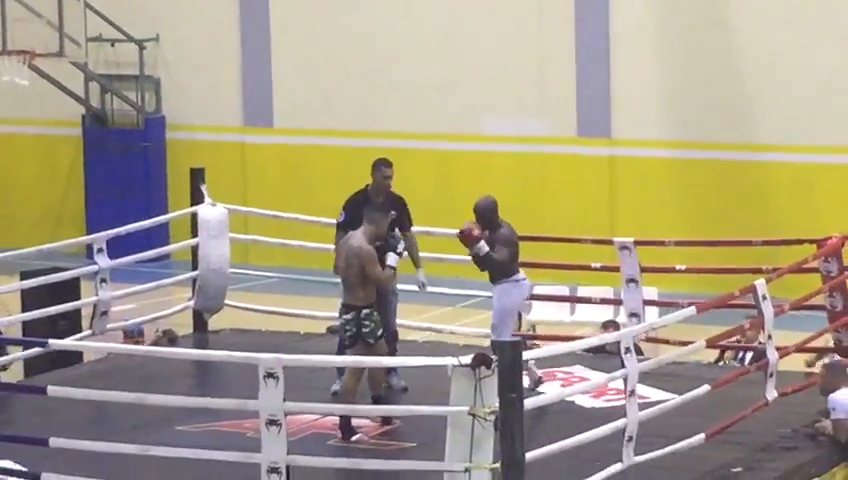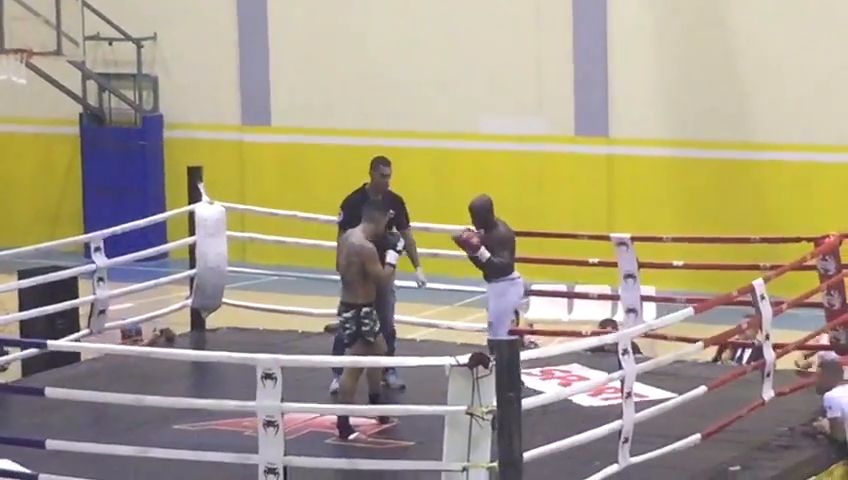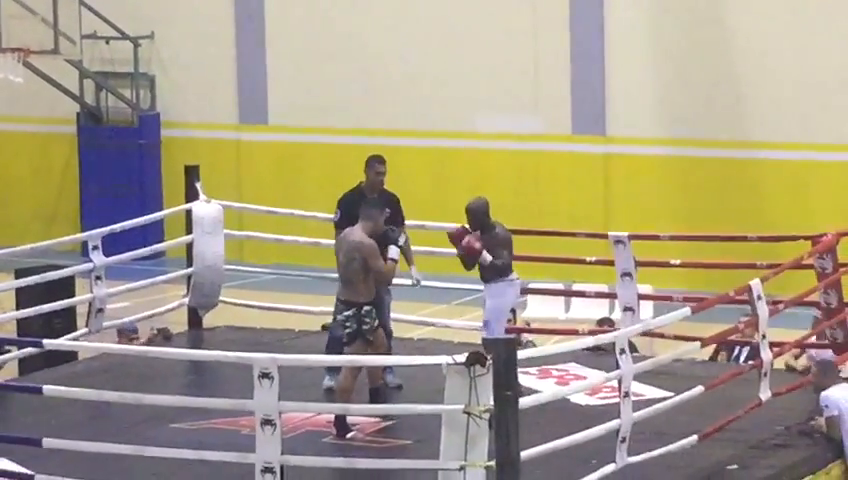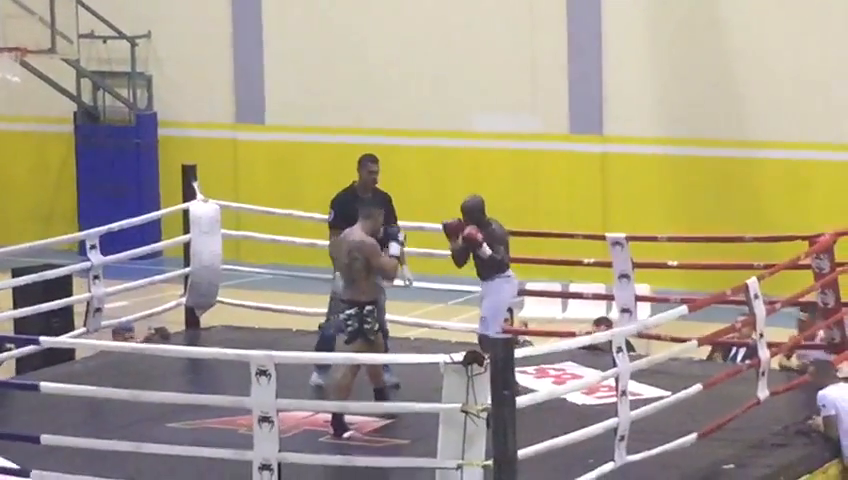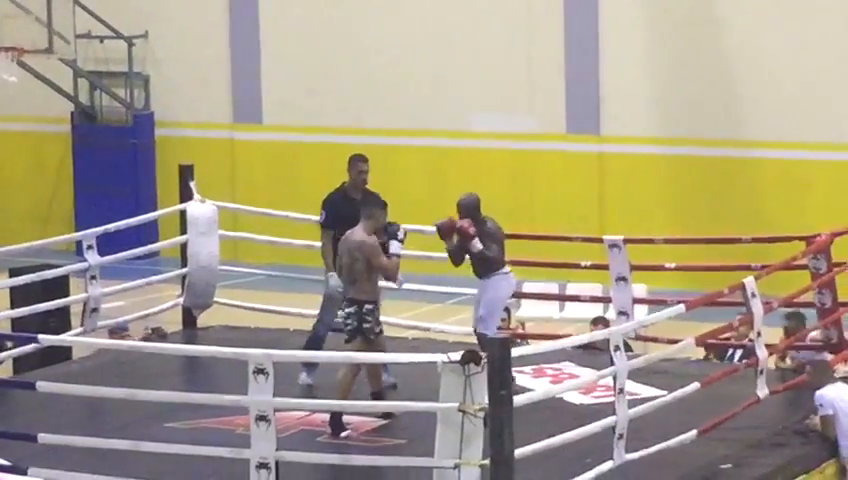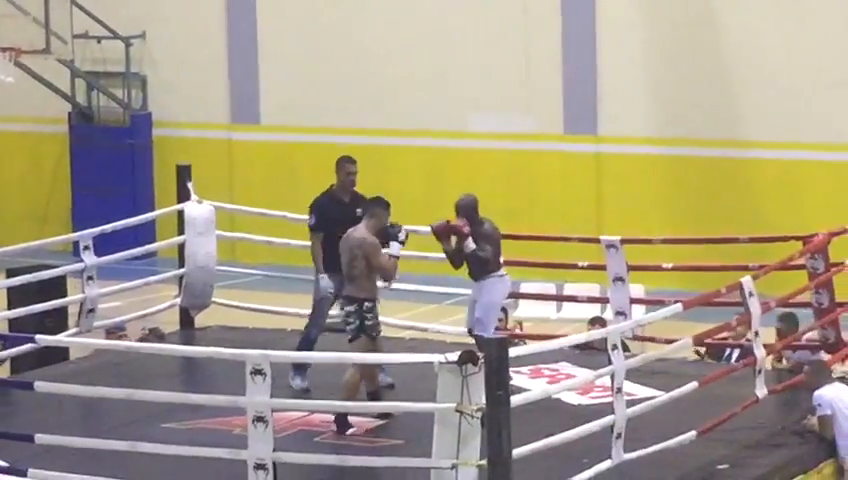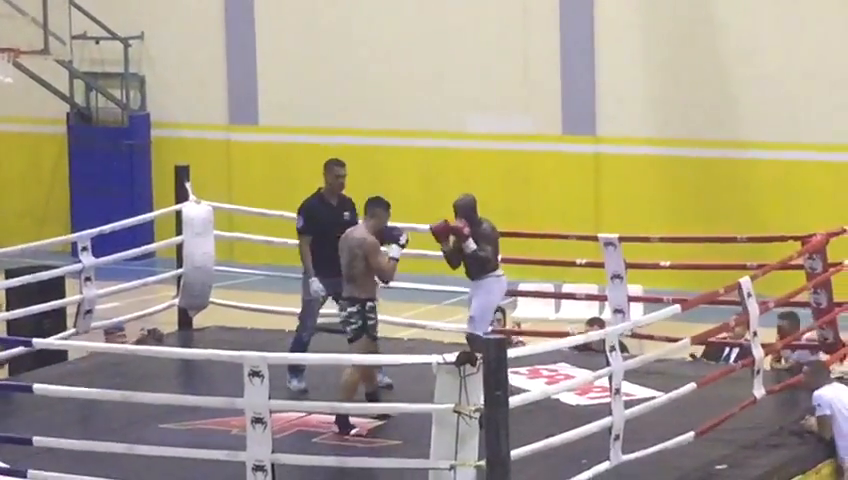
dt=0.1s
person 1, frame 1
left shoulder: (350, 239)
right shoulder: (364, 249)
right elbow: (383, 283)
left wrist: (384, 252)
right wrist: (394, 255)
left hip: (365, 310)
right hip: (358, 313)
left knee: (379, 358)
right knee: (355, 369)
right ankle: (345, 426)
person 1, frame 2
left shoulder: (349, 237)
right shoulder: (364, 247)
right elbow: (383, 281)
left wrist: (383, 252)
right wrist: (393, 253)
left hip: (362, 308)
right hip: (357, 311)
left knee: (379, 352)
right knee: (354, 368)
left ankle: (376, 406)
right ankle: (343, 424)
person 1, frame 3
left shoulder: (345, 235)
right shoulder: (365, 244)
right elbow: (386, 276)
left wrist: (386, 245)
right wrist: (395, 248)
left hip: (353, 305)
right hip: (357, 310)
left knee: (380, 348)
right knee: (353, 367)
left ankle: (377, 402)
right ankle: (340, 422)
person 1, frame 4
left shoulder: (344, 237)
right shoulder: (366, 243)
right elbow: (390, 274)
right wrist: (395, 245)
left hip: (355, 304)
right hip: (359, 309)
left knee: (377, 351)
right knee: (352, 366)
left ankle: (382, 402)
right ankle: (338, 421)
person 1, frame 5
left shoulder: (349, 237)
right shoulder: (368, 243)
right elbow: (391, 274)
right wrist: (396, 243)
left hip: (358, 304)
right hip: (361, 308)
left knee: (377, 354)
right knee: (353, 365)
left ankle: (380, 404)
right ankle: (336, 420)
person 1, frame 6
left shoulder: (350, 235)
right shoulder: (368, 240)
right elbow: (388, 274)
left wrist: (385, 243)
right wrist: (396, 245)
left hip: (355, 302)
right hip: (360, 306)
right knee: (360, 363)
left ankle: (375, 404)
right ankle: (341, 418)
person 1, frame 7
left shoulder: (349, 234)
right shoulder: (367, 241)
right elbow: (386, 276)
right wrist: (396, 247)
left hip: (353, 302)
right hip: (360, 306)
left knee: (370, 357)
right knee: (358, 364)
left ankle: (372, 404)
right ankle: (342, 419)
person 2, frame 1
left shoulder: (397, 203)
right shoulder: (355, 203)
left elbow: (408, 237)
right elbow: (341, 239)
left wrist: (419, 269)
left knee: (389, 327)
left ankle: (391, 373)
right ankle: (341, 376)
person 2, frame 2
left shoulder: (395, 201)
right shoulder: (353, 201)
left elbow: (406, 235)
right elbow: (343, 239)
left wrist: (417, 268)
left knee: (387, 325)
left ankle: (388, 371)
right ankle: (338, 374)
person 2, frame 3
left shoulder: (391, 200)
right shoulder: (349, 200)
left elbow: (400, 234)
right elbow: (340, 238)
left wrist: (412, 267)
left knee: (383, 324)
left ankle: (385, 370)
right ankle: (331, 373)
person 2, frame 4
left shoulder: (383, 199)
right shoulder: (342, 200)
right elbow: (334, 238)
right wrist: (338, 273)
left knee: (379, 324)
right knee: (333, 322)
left ankle: (383, 370)
right ankle: (320, 370)
person 2, frame 5
left shoulder: (373, 199)
right shoulder: (334, 200)
right elbow: (326, 239)
right wrist: (331, 273)
right hip: (340, 272)
right knee: (325, 322)
left ankle: (379, 370)
right ankle: (308, 369)
person 2, frame 6
left shoulder: (361, 202)
right shoulder: (322, 203)
right elbow: (316, 242)
right wrist: (321, 275)
right hip: (330, 274)
right knee: (316, 325)
right ankle: (298, 372)
person 2, frame 7
left shoulder: (348, 205)
right shoulder: (310, 207)
right elbow: (304, 244)
right wrist: (313, 279)
left hip: (343, 276)
right hip: (319, 277)
right knee: (307, 328)
right ankle: (295, 374)
person 3, frame 1
left shoulder: (504, 234)
right shoulder: (493, 231)
left elbow: (500, 263)
right elbow: (483, 265)
left wrist: (479, 244)
right wrist: (471, 246)
left hip: (510, 287)
right hip: (507, 285)
left knee: (500, 341)
right knee: (505, 338)
right ankle: (533, 374)
person 3, frame 2
left shoulder: (501, 234)
right shoulder: (486, 233)
left elbow: (503, 266)
right elbow: (483, 265)
left wrist: (479, 251)
right wrist: (471, 251)
left hip: (505, 287)
right hip: (499, 285)
right knee: (498, 335)
person 3, frame 3
left shoulder: (499, 235)
right shoulder: (477, 231)
left elbow: (505, 268)
right elbow: (468, 265)
left wrist: (482, 255)
right wrist: (460, 247)
left hip: (503, 287)
right hip: (492, 287)
left knee: (490, 339)
right knee: (494, 337)
person 3, frame 4
left shoulder: (495, 231)
right shoulder: (473, 229)
left elbow: (502, 263)
right elbow: (459, 262)
left wrist: (481, 246)
right wrist: (453, 239)
left hip: (500, 284)
right hip: (490, 283)
left knee: (485, 336)
right knee: (490, 333)
person 3, frame 5
left shoulder: (490, 229)
right shoulder: (469, 228)
left elbow: (494, 261)
right elbow: (457, 261)
left wrist: (473, 241)
right wrist: (448, 239)
left hip: (498, 281)
right hip: (487, 281)
left knee: (484, 334)
right knee: (480, 330)
person 3, frame 6
left shoulder: (487, 230)
right shoulder: (466, 228)
left elbow: (487, 261)
right elbow: (457, 263)
left wrist: (466, 241)
right wrist: (445, 241)
left hip: (493, 283)
right hip: (482, 283)
left knee: (481, 335)
right knee: (473, 330)
person 3, frame 7
left shoulder: (485, 230)
right shoulder: (464, 229)
left elbow: (487, 262)
right elbow: (454, 263)
left wrist: (466, 241)
right wrist: (443, 241)
left hip: (490, 283)
right hip: (479, 283)
left knee: (473, 335)
right knee: (478, 333)
